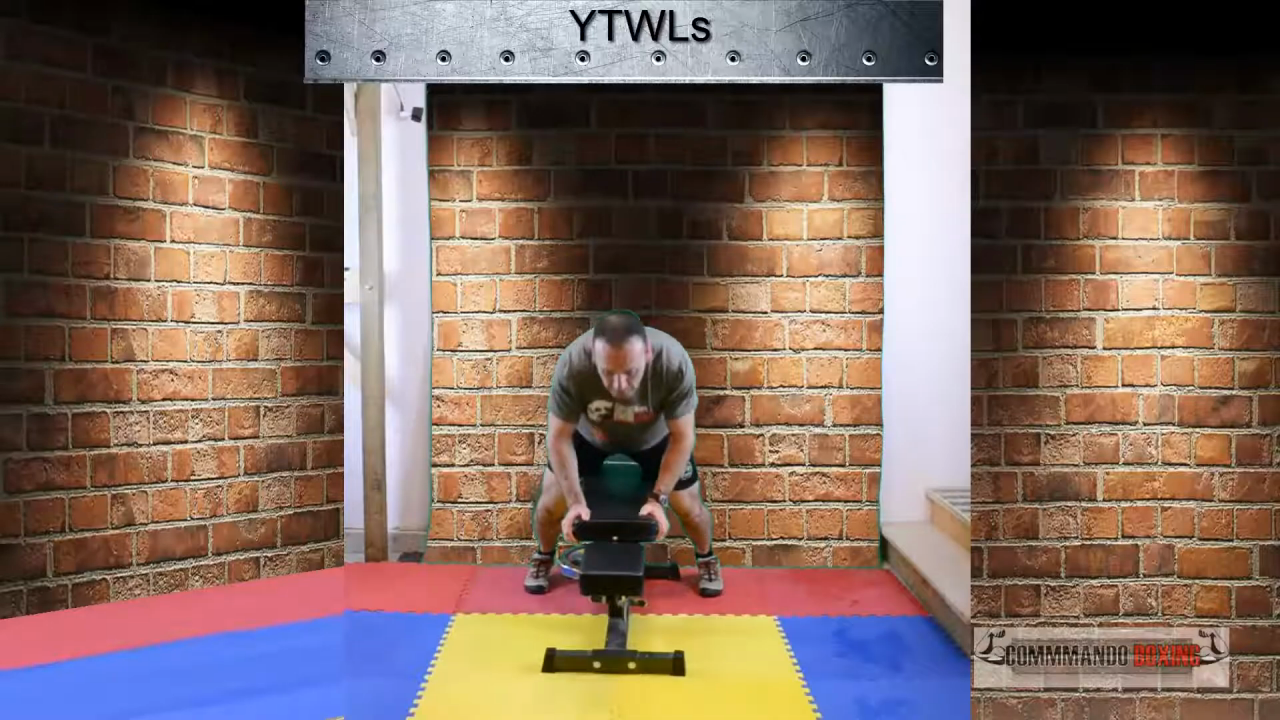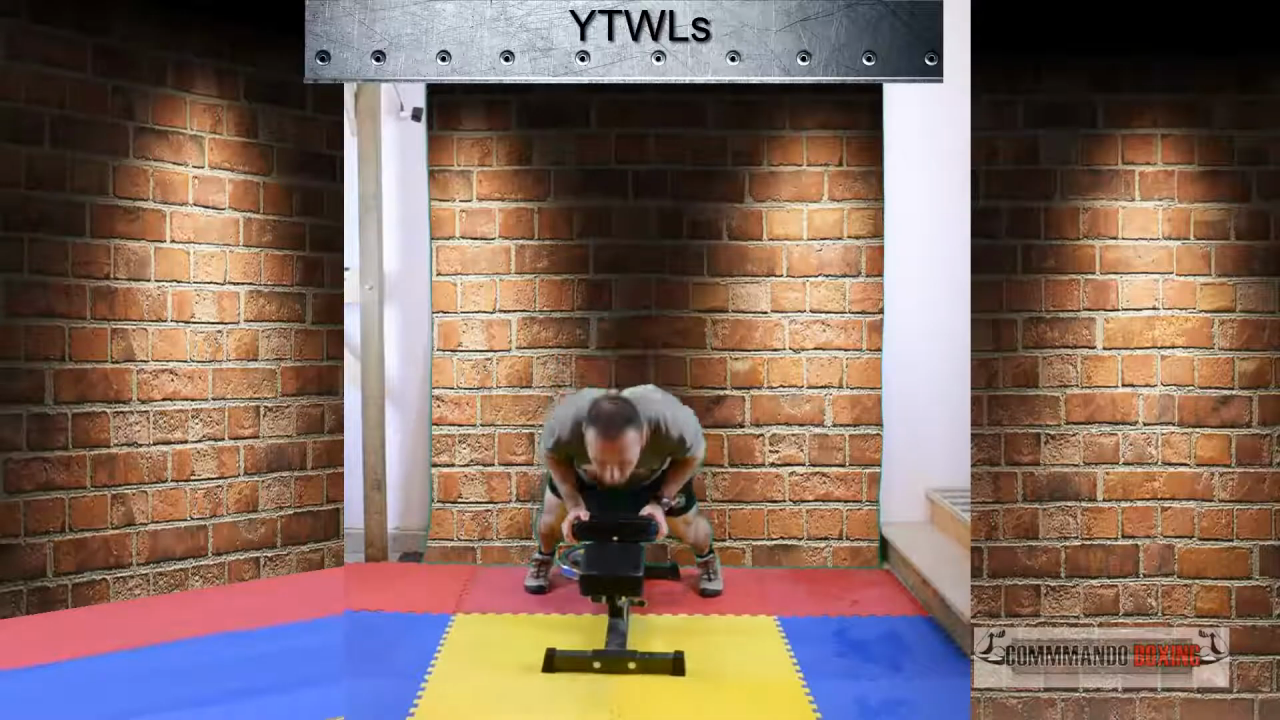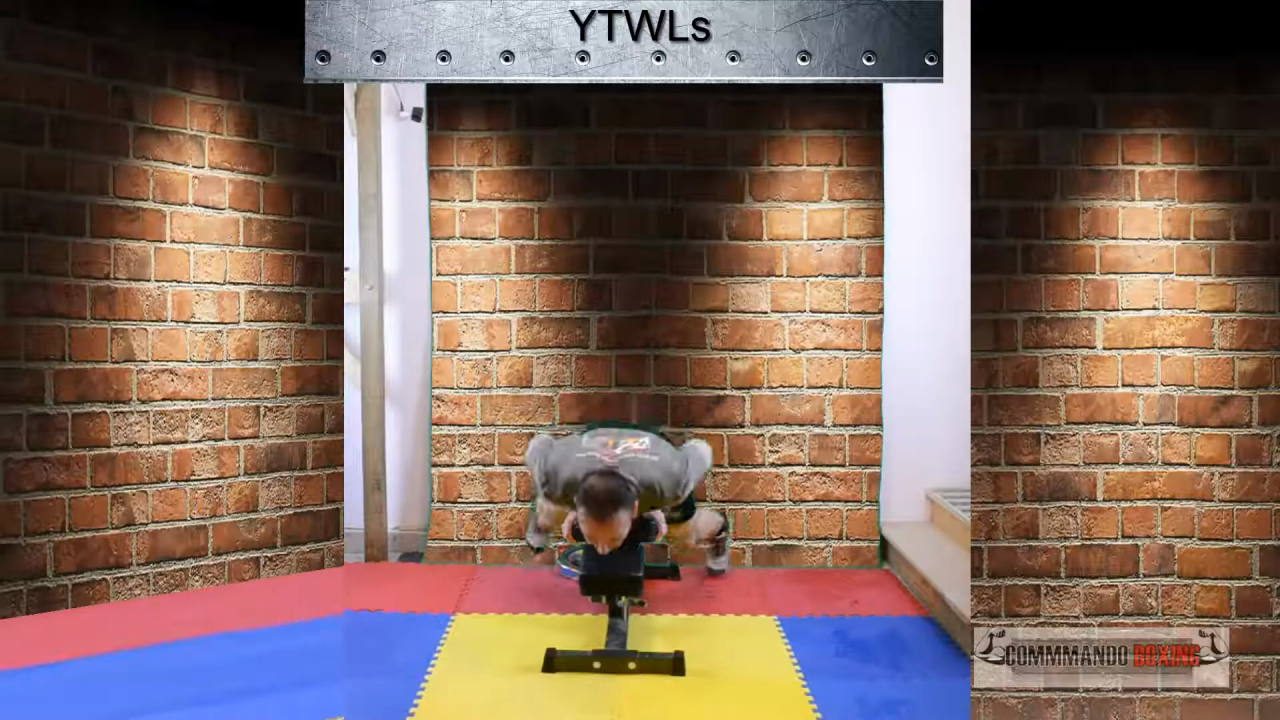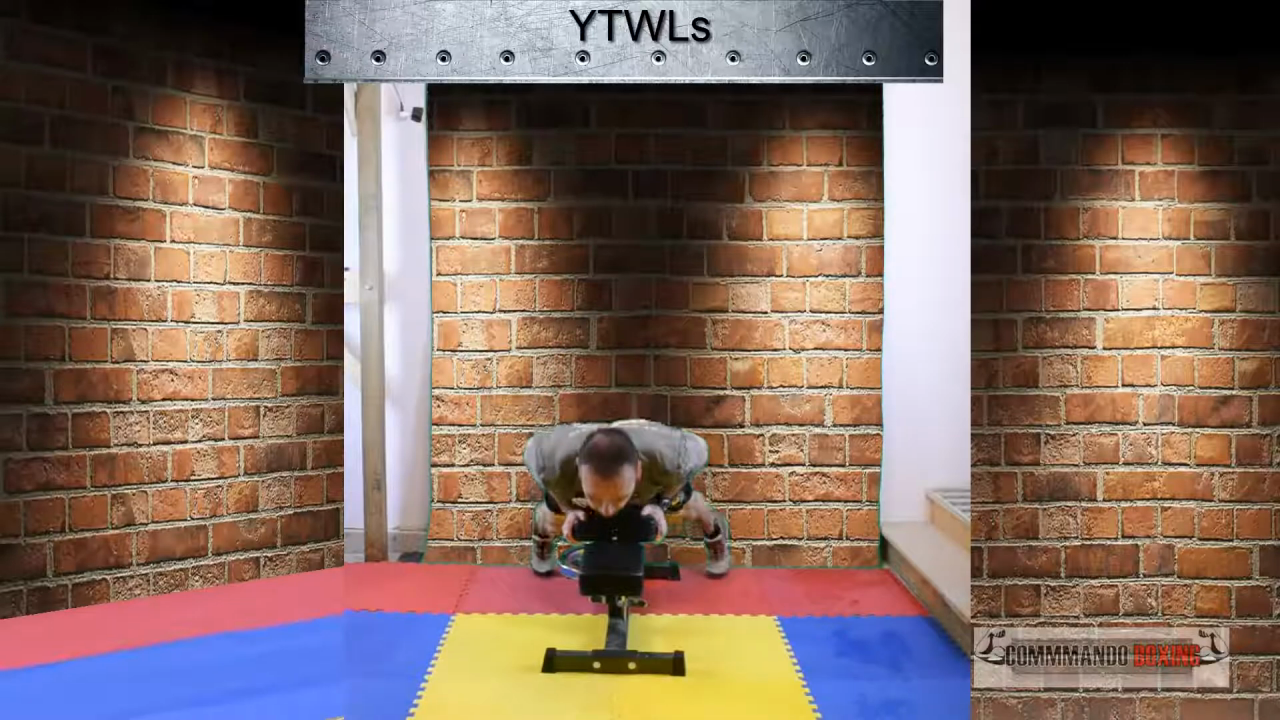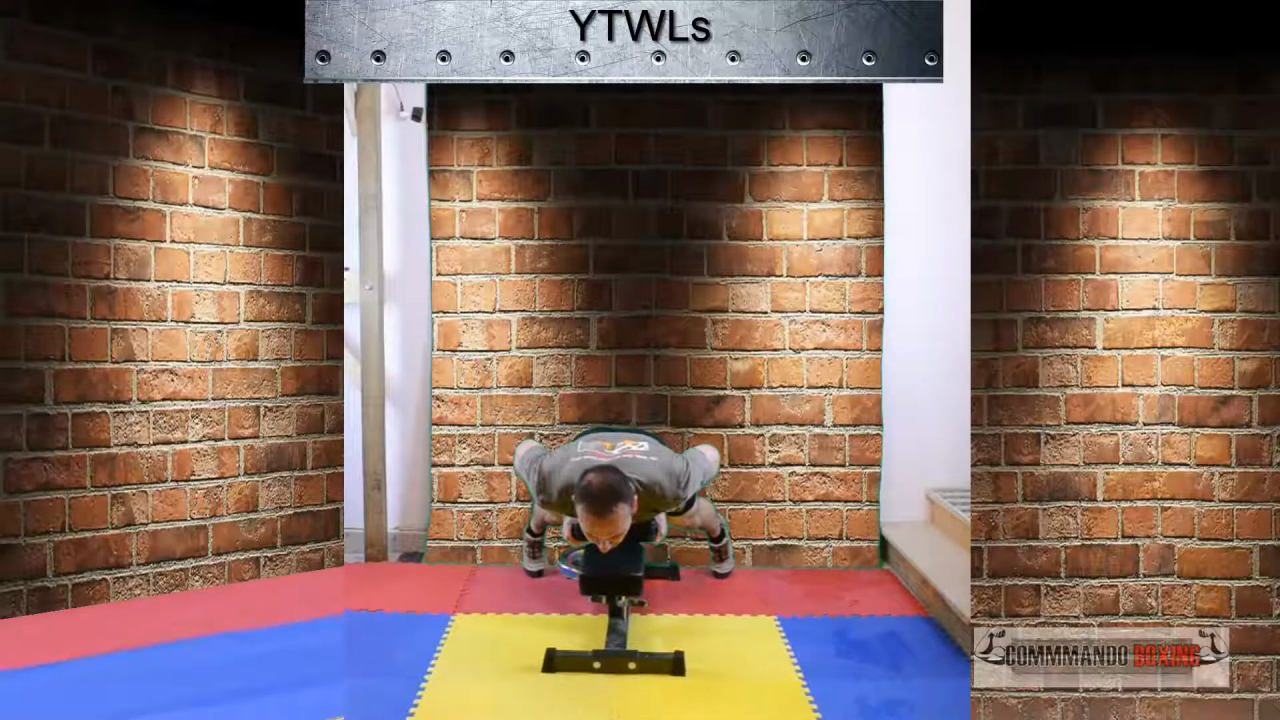
dt=0.5s
person 1, frame 1
left shoulder: (674, 362)
right shoulder: (572, 364)
left elbow: (682, 436)
right elbow: (560, 436)
left wrist: (659, 498)
right wrist: (574, 502)
left hip: (654, 436)
right hip: (589, 435)
left knee: (689, 505)
right knee: (551, 504)
left ankle: (706, 558)
right ankle: (543, 556)
person 1, frame 2
left shoulder: (674, 425)
right shoulder: (563, 426)
left elbow: (693, 456)
right elbow: (552, 457)
left wrist: (661, 501)
right wrist: (574, 504)
left knee: (685, 528)
right knee: (553, 521)
left ankle: (706, 557)
right ankle: (543, 557)
person 1, frame 3
left shoulder: (667, 479)
right shoulder: (557, 477)
left elbow: (702, 450)
right elbow: (537, 445)
left wrist: (663, 507)
right wrist: (569, 508)
left knee: (687, 537)
right knee: (549, 517)
left ankle: (718, 527)
right ankle: (542, 519)
person 1, frame 4
left shoulder: (668, 456)
right shoulder: (554, 461)
left elbow: (699, 447)
right elbow: (533, 448)
left wrist: (661, 503)
right wrist: (568, 507)
left knee: (688, 508)
right knee: (553, 523)
left ankle: (713, 529)
right ankle: (542, 536)
person 1, frame 5
left shoulder: (667, 482)
right shoulder: (554, 482)
left elbow: (710, 455)
right elbow: (525, 448)
right wrist: (562, 513)
left knee: (691, 516)
left ankle: (718, 533)
right ankle: (535, 532)
